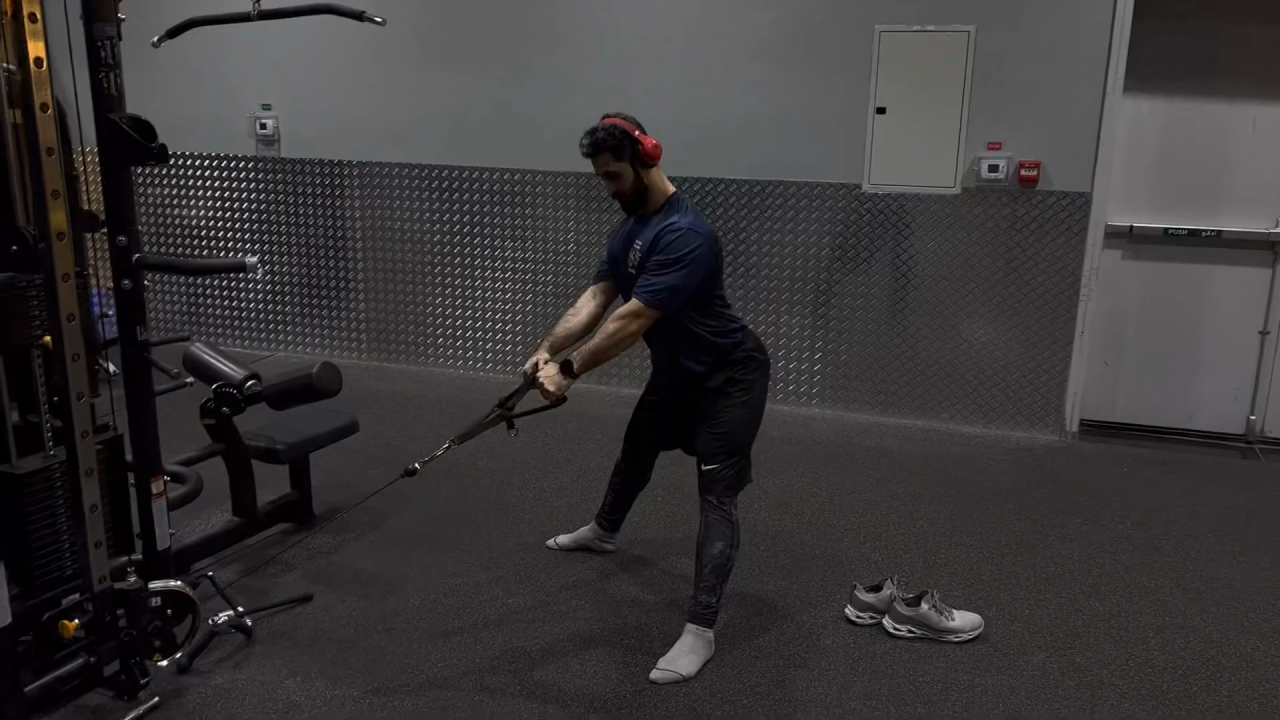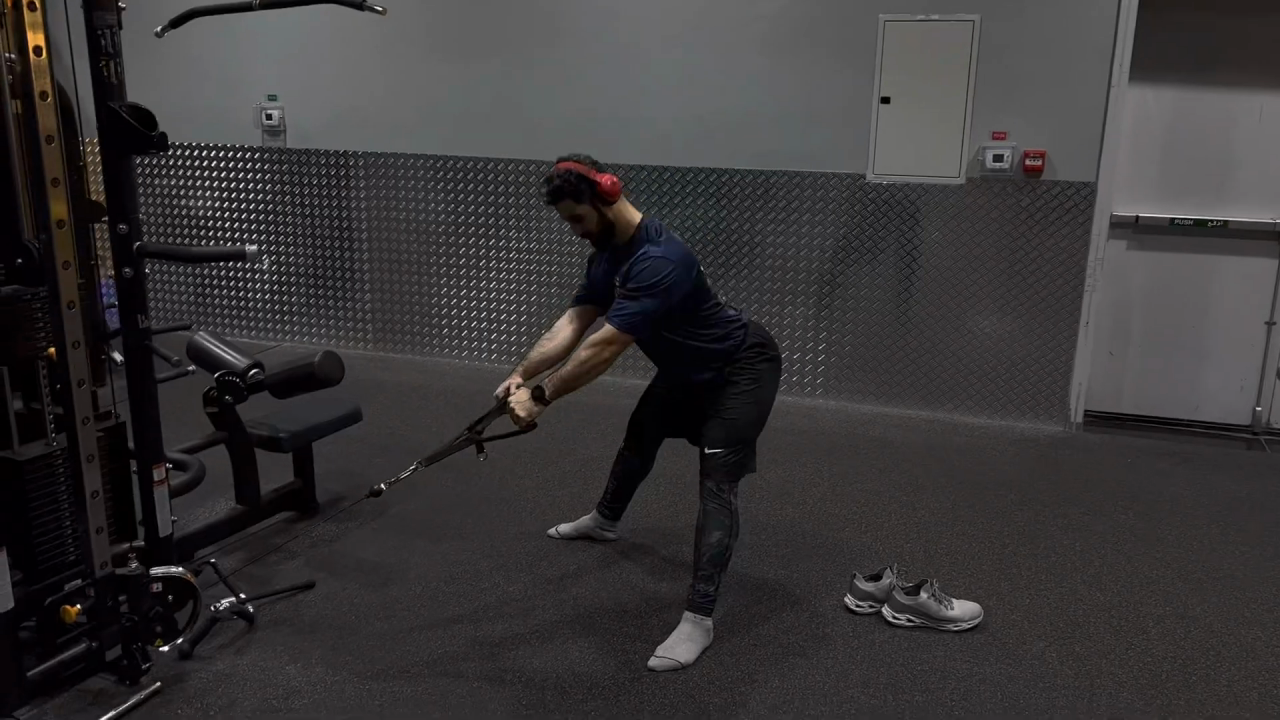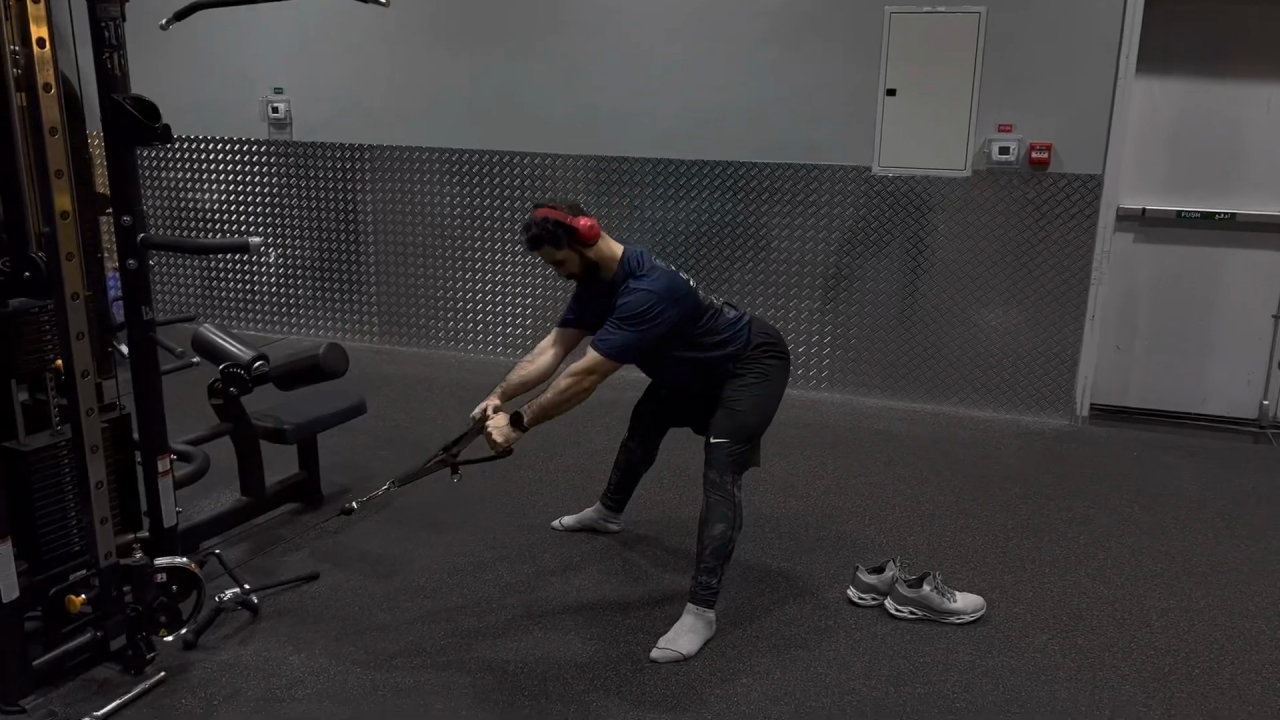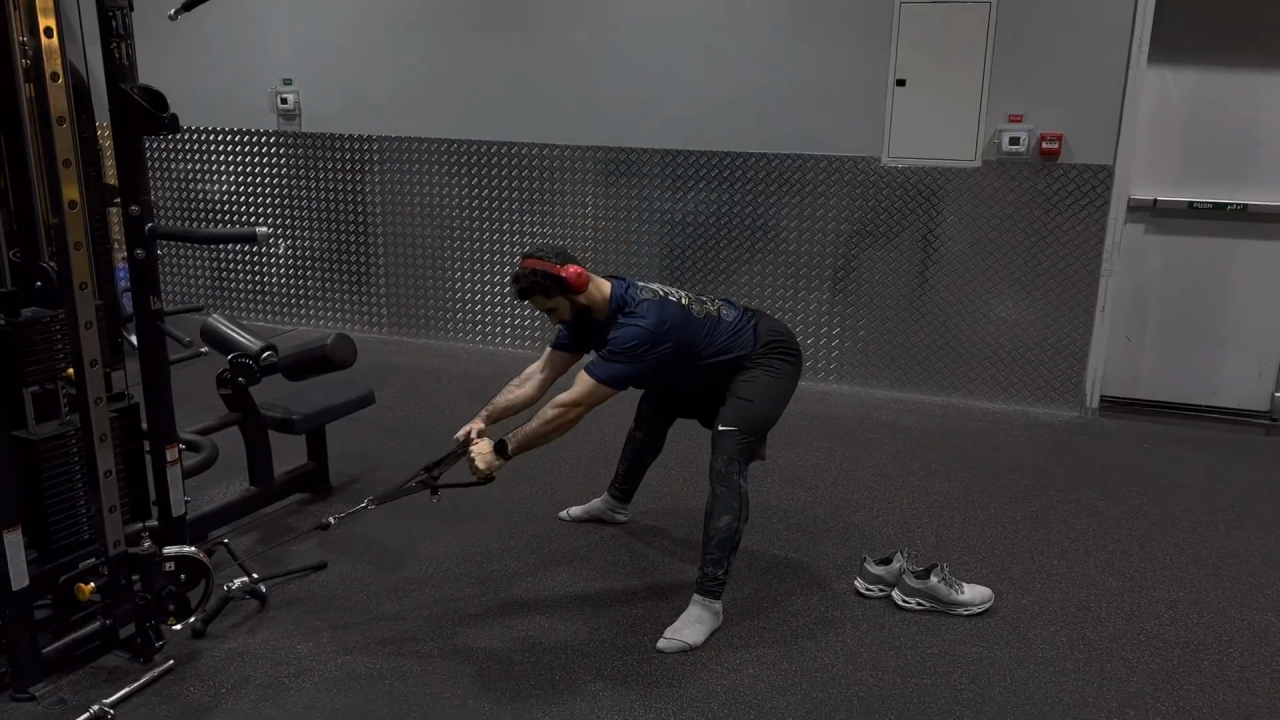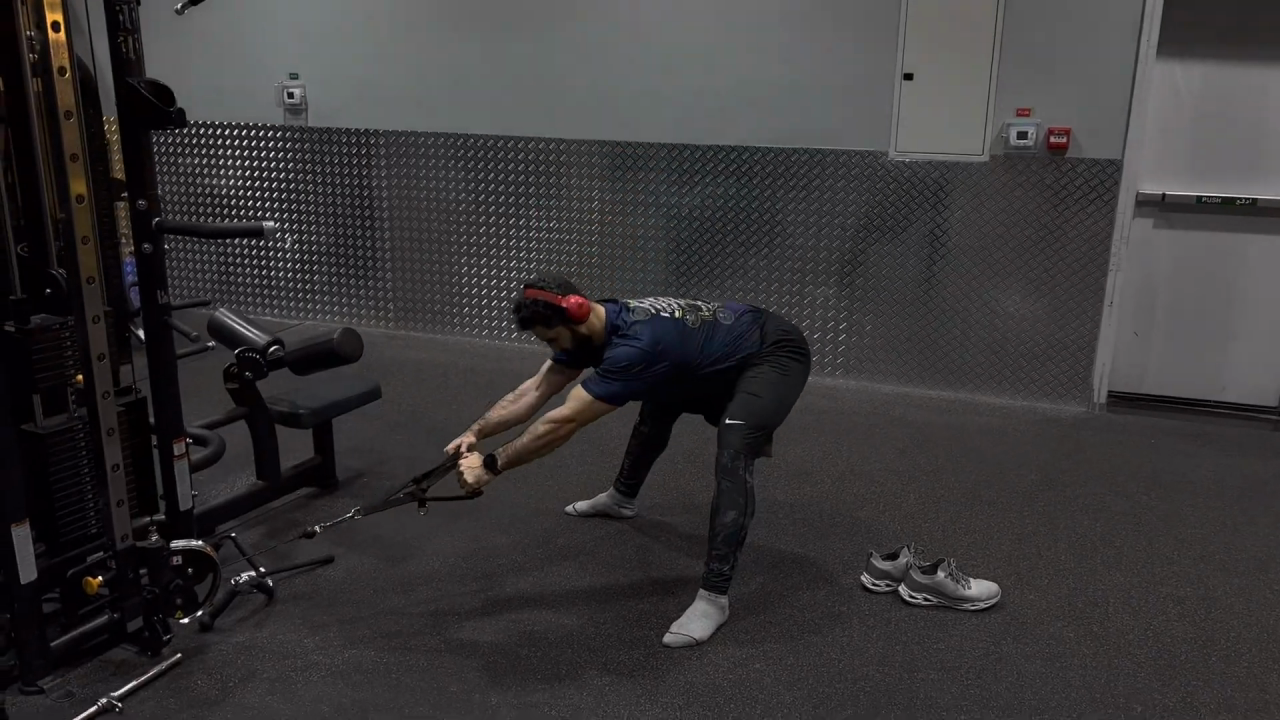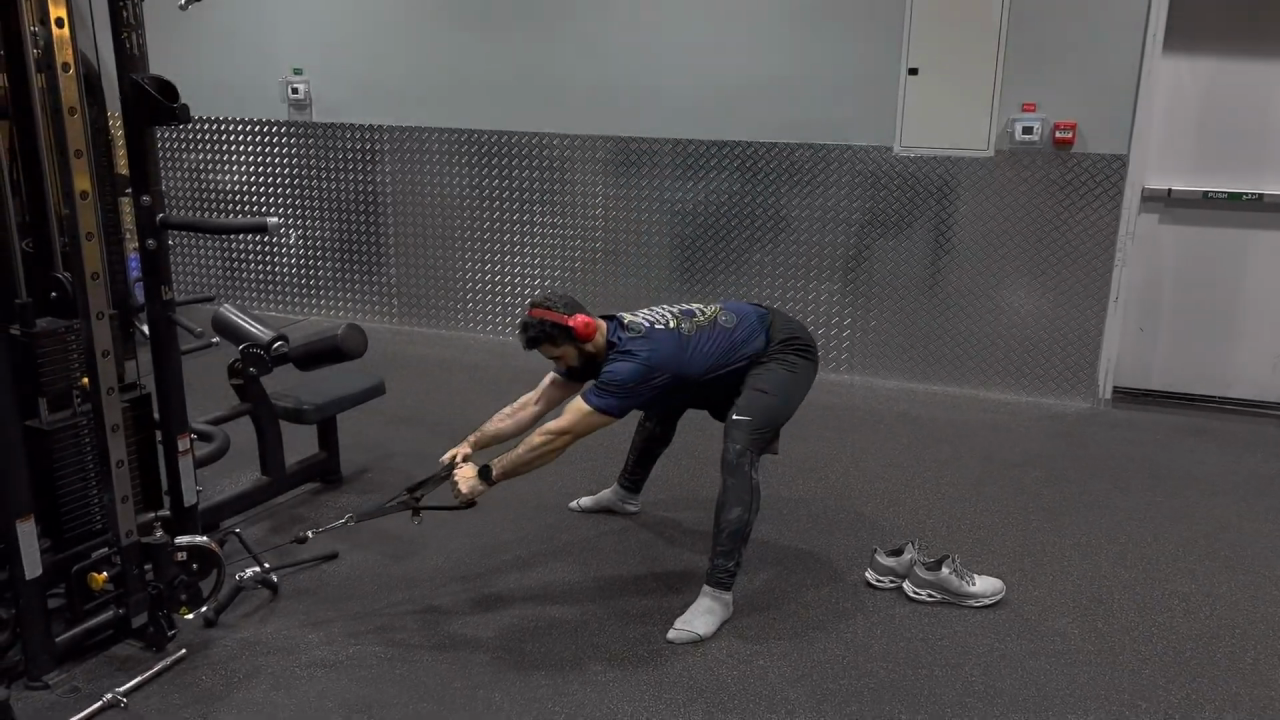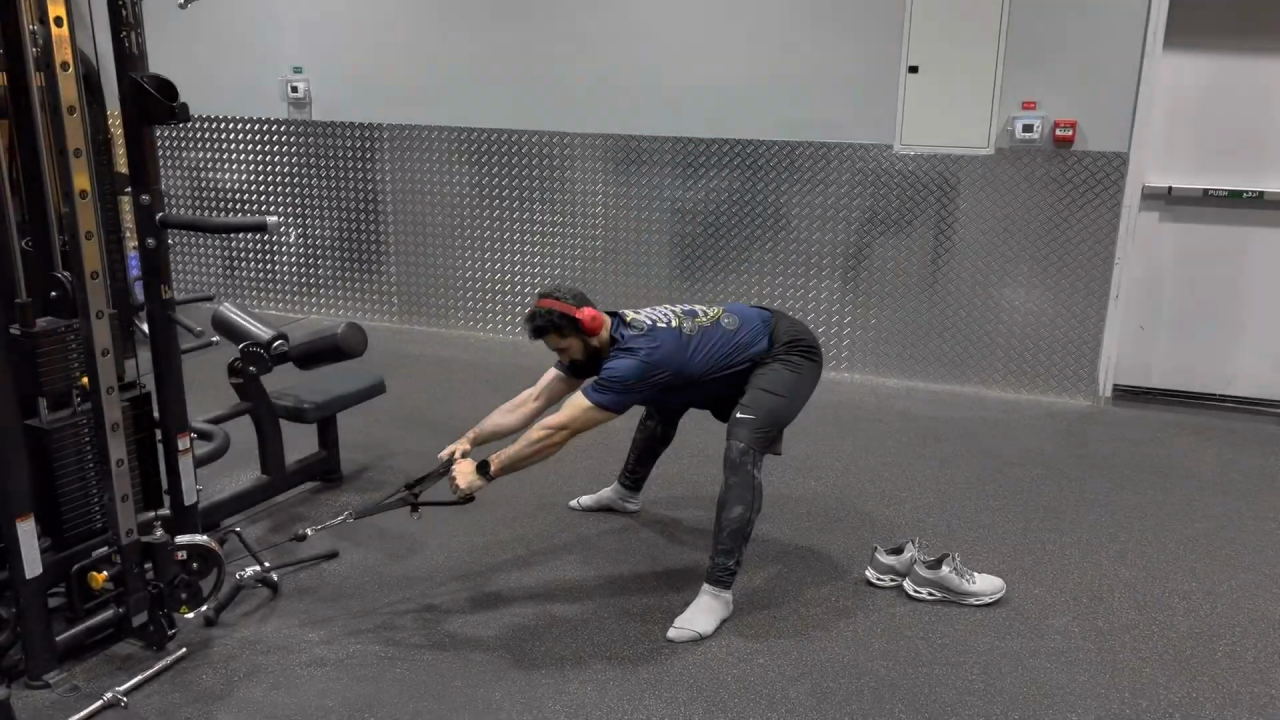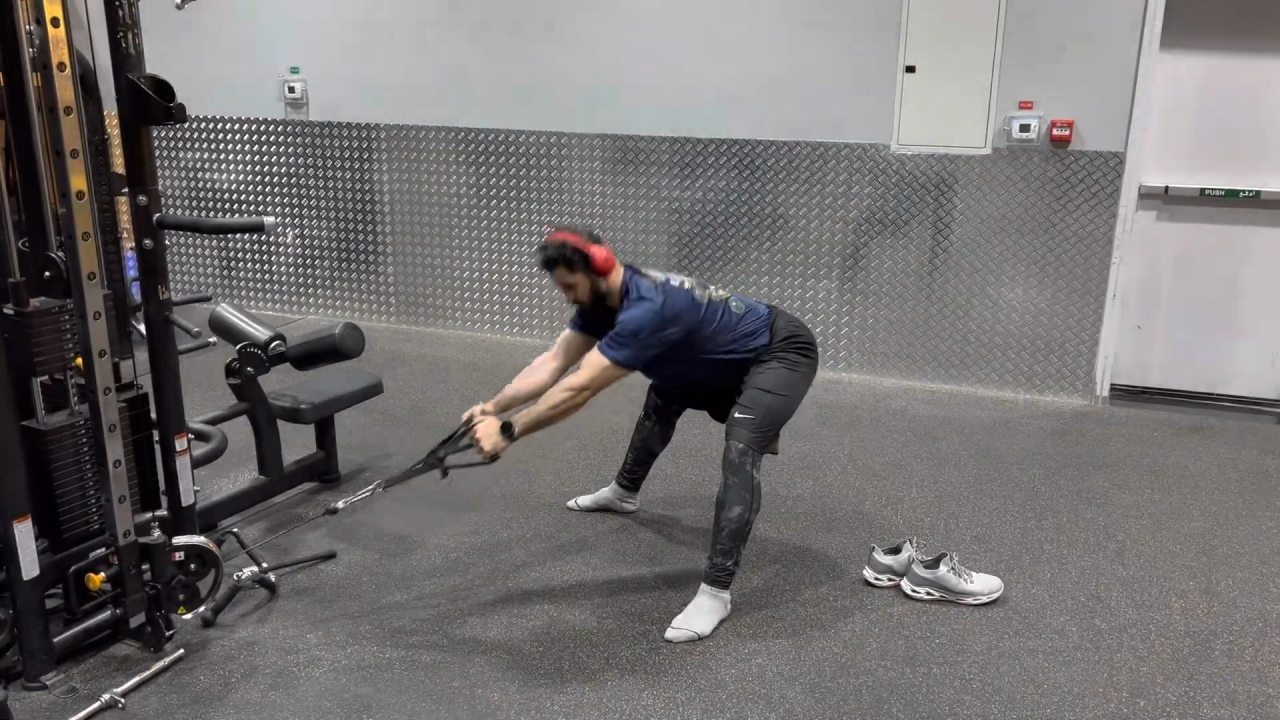
dt=0.3s
person 1, frame 1
left shoulder: (684, 234)
right shoulder: (629, 229)
left elbow: (633, 322)
right elbow: (595, 301)
left wrist: (570, 370)
right wrist: (548, 350)
left hip: (727, 378)
right hip: (675, 372)
left knee: (716, 494)
right knee: (635, 454)
left ankle: (700, 631)
right ankle: (604, 531)
person 1, frame 2
left shoulder: (659, 260)
right shoulder: (608, 257)
left elbow: (605, 347)
right elbow: (571, 325)
left wrist: (541, 396)
right wrist: (521, 373)
left hip: (744, 369)
right hip: (688, 369)
left knee: (716, 483)
right knee: (640, 435)
left ankle: (698, 620)
right ankle: (605, 520)
person 1, frame 3
left shoulder: (647, 290)
right shoulder: (596, 282)
left elbow: (585, 376)
right elbow: (553, 348)
left wrist: (519, 422)
right wrist: (499, 396)
left hip: (752, 364)
right hip: (694, 368)
left knee: (719, 476)
right knee: (644, 425)
left ankle: (701, 611)
right ankle: (609, 511)
person 1, frame 4
left shoulder: (641, 323)
right shoulder: (589, 310)
left elbow: (572, 406)
right elbow: (539, 374)
left wrist: (502, 450)
right wrist: (483, 418)
left hip: (766, 357)
right hip: (711, 358)
left knee: (726, 463)
right knee: (651, 413)
left ankle: (708, 602)
right ankle: (617, 502)
person 1, frame 5
left shoulder: (636, 345)
right shoulder: (592, 327)
left elbow: (564, 422)
right elbow: (535, 390)
left wrist: (492, 464)
right wrist: (476, 432)
left hip: (774, 354)
right hip: (726, 355)
left knee: (732, 458)
right knee: (656, 405)
left ankle: (713, 598)
right ankle: (623, 497)
person 1, frame 6
left shoulder: (635, 360)
right shoulder: (601, 339)
left elbow: (559, 435)
right elbow: (534, 403)
left wrist: (486, 476)
right wrist: (471, 442)
left hip: (782, 351)
right hip: (742, 344)
left knee: (738, 453)
right knee: (658, 401)
left ankle: (718, 594)
right ankle: (626, 494)
person 1, frame 7
left shoulder: (636, 357)
right shoulder: (603, 336)
left elbow: (558, 429)
right elbow: (535, 399)
left wrist: (484, 471)
right wrist: (469, 440)
left hip: (786, 354)
right hip: (745, 347)
left knee: (740, 451)
right knee: (661, 400)
left ankle: (717, 592)
right ankle: (626, 492)
person 1, frame 8
left shoulder: (646, 310)
right shoulder: (602, 301)
left elbow: (581, 388)
right elbow: (555, 360)
left wrist: (511, 430)
right wrist: (496, 405)
left hip: (781, 353)
left knee: (739, 452)
right knee: (661, 402)
left ankle: (715, 593)
right ankle: (624, 492)
